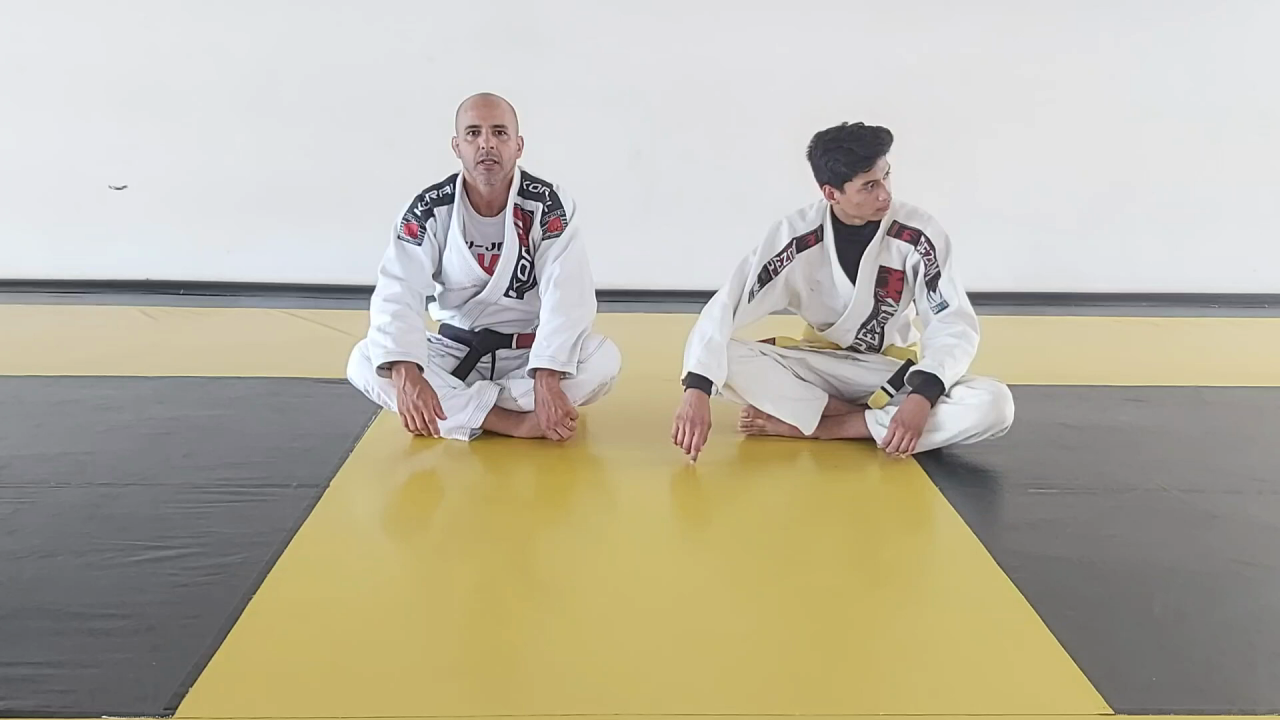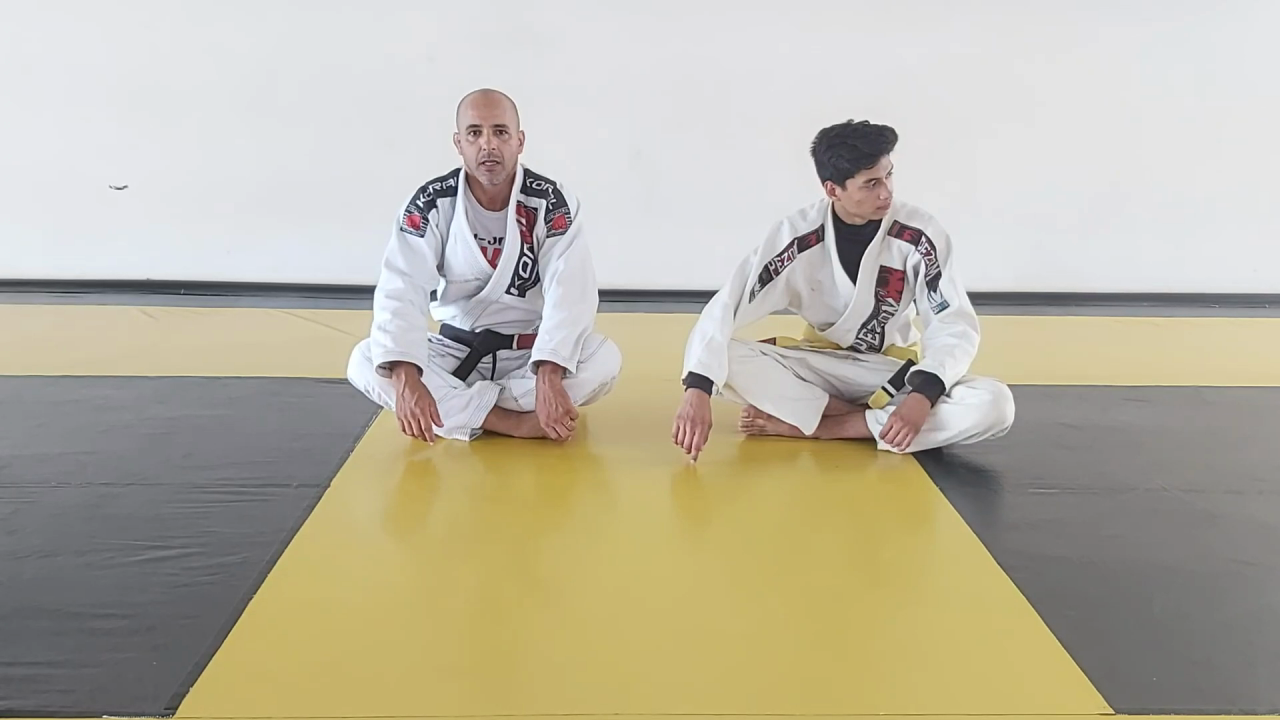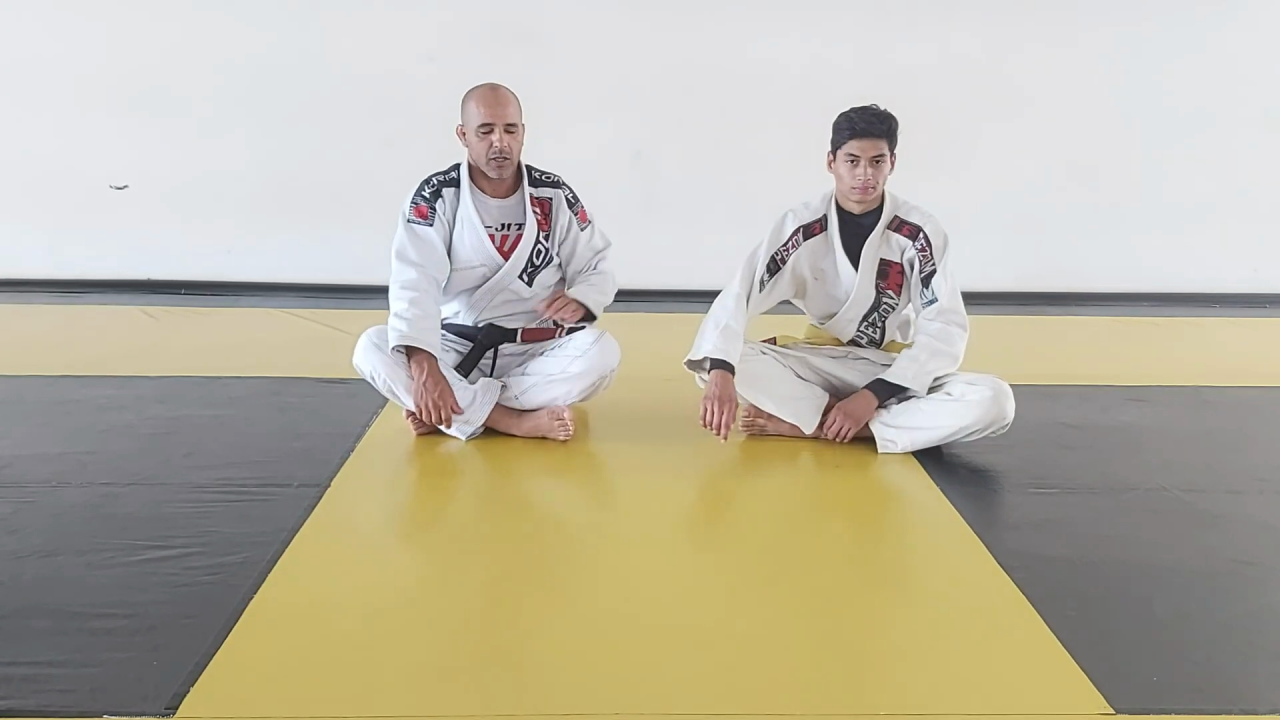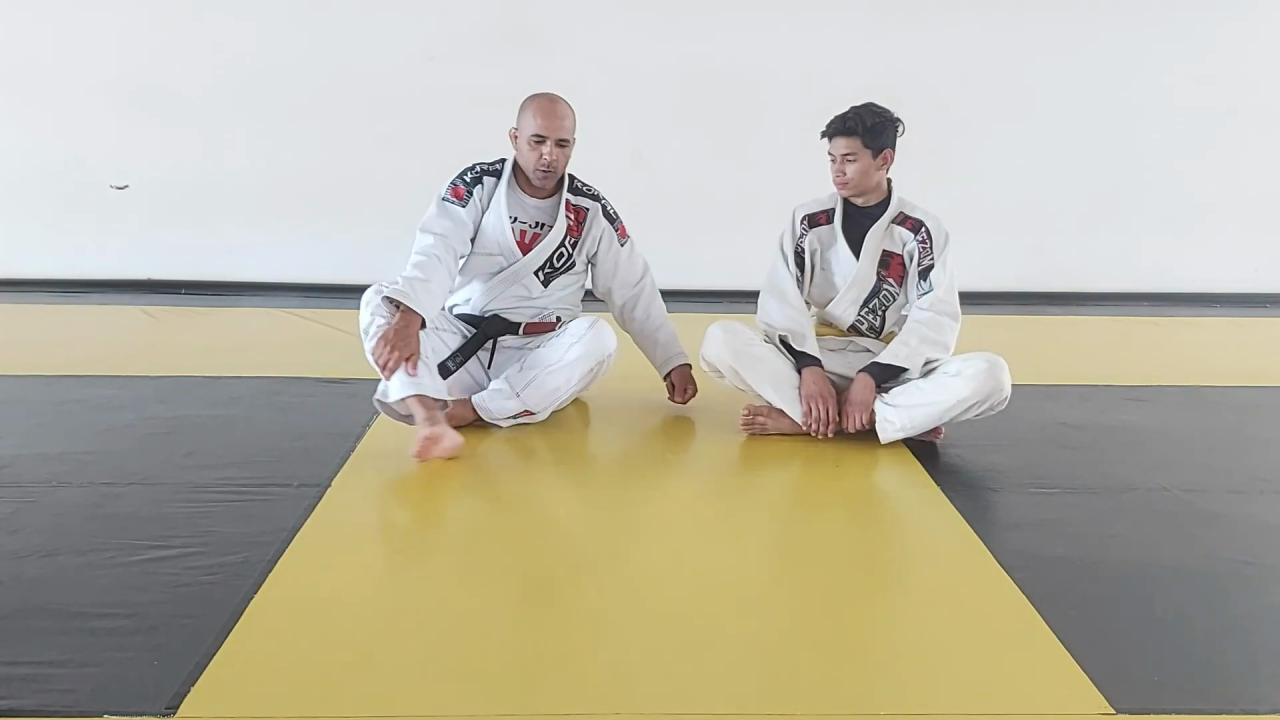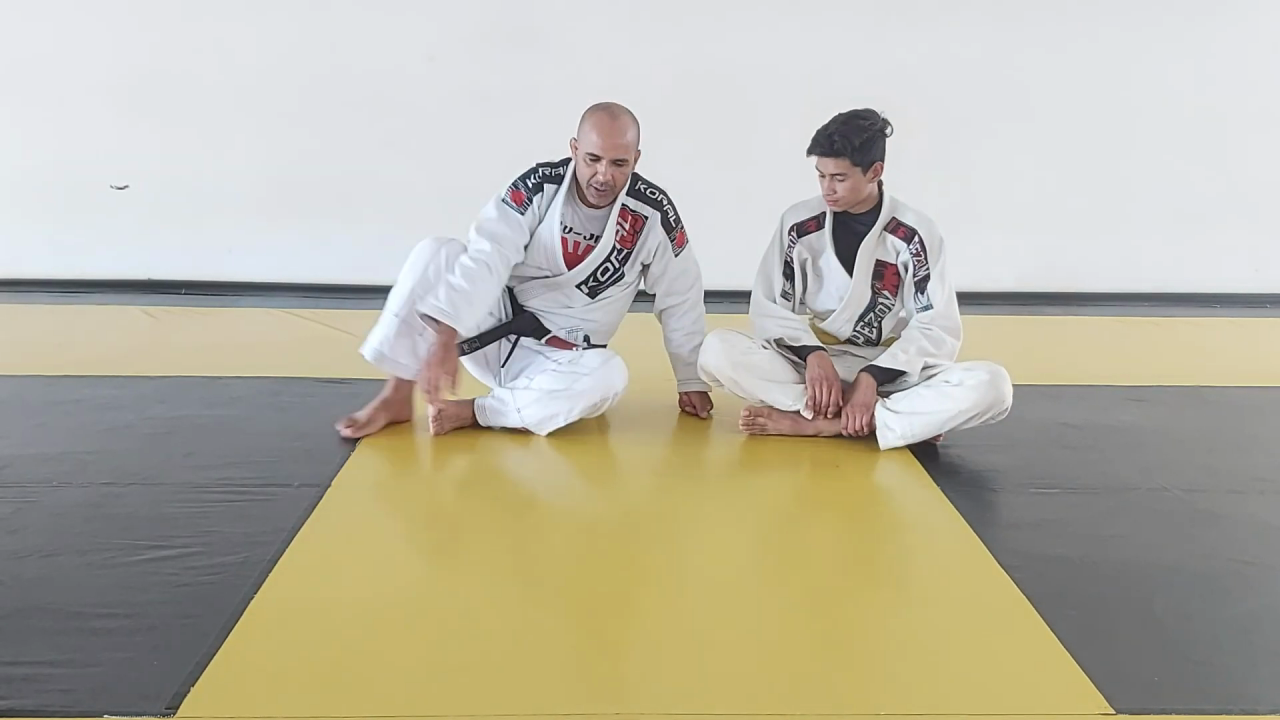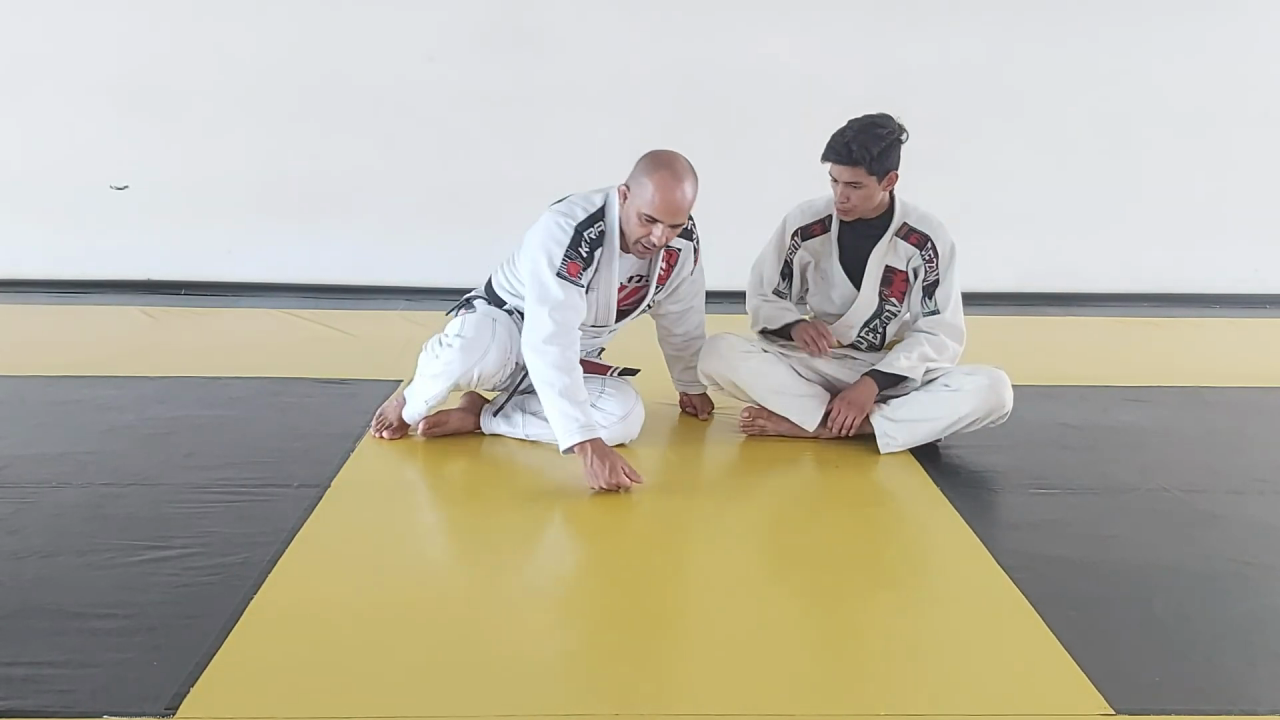
dt=0.7s
person 1, frame 1
left shoulder: (549, 205)
right shoulder: (429, 211)
left elbow: (567, 298)
right elbow: (397, 295)
left wrist: (547, 381)
right wrist: (407, 374)
left hip: (529, 351)
right hip: (456, 350)
left knee: (603, 360)
right knee: (364, 362)
left ankle: (457, 409)
right ankle: (516, 422)
person 1, frame 2
left shoulder: (553, 203)
right shoulder: (430, 204)
left elbow: (570, 295)
right elbow: (401, 291)
left wrist: (549, 378)
right wrist: (407, 379)
left hip: (531, 352)
right hip: (457, 350)
left knee: (603, 359)
right knee: (366, 362)
left ankle: (455, 411)
right ankle: (514, 422)
person 1, frame 3
left shoulder: (555, 196)
right shoulder: (435, 197)
left elbow: (595, 269)
right elbow: (413, 285)
left wrist: (578, 300)
right wrist: (424, 366)
left hip: (536, 352)
right hip: (458, 348)
left knee: (602, 352)
right knee: (372, 349)
left ankle: (453, 413)
right ankle: (514, 420)
person 1, frame 4
left shoulder: (591, 209)
right shoulder: (476, 185)
left elbow: (634, 291)
right elbow: (434, 256)
left wrist: (674, 362)
right wrist: (408, 318)
left hip: (540, 356)
right hip: (464, 346)
left knee: (597, 339)
right knee: (379, 302)
left ankle: (469, 411)
right ankle: (431, 420)
person 1, frame 5
left shoulder: (655, 213)
right shoulder: (536, 185)
left elbow: (680, 300)
right elbow: (483, 261)
left wrist: (691, 381)
right wrist: (445, 337)
left hip: (563, 358)
right hip: (497, 329)
left knee: (608, 377)
right knee: (438, 253)
left ankle: (475, 412)
right ankle: (398, 394)
person 1, frame 6
left shoulder: (682, 241)
right shoulder: (565, 230)
left elbow: (681, 314)
right elbow: (548, 346)
left wrist: (691, 385)
right wrist: (589, 447)
left hip: (576, 360)
right hip: (507, 330)
left knee: (625, 417)
right knee: (473, 349)
left ankle: (478, 416)
right ankle: (411, 405)
person 2, frame 1
left shoulder: (918, 234)
right shoulder: (796, 235)
left elbow: (953, 324)
right elbow: (725, 308)
left wrist: (921, 398)
right wrist: (697, 392)
left hip: (891, 373)
right hip: (820, 368)
left knee: (993, 405)
right knee: (726, 360)
left ankle: (829, 427)
person 2, frame 2
left shoulder: (919, 234)
right shoulder: (796, 235)
left elbow: (954, 326)
right elbow: (725, 308)
left wrist: (922, 396)
right wrist: (698, 392)
left hip: (892, 373)
right hip: (819, 367)
left knee: (993, 404)
right knee: (726, 360)
left ankle: (806, 424)
person 2, frame 3
left shoulder: (920, 231)
right shoulder: (800, 226)
left elbow: (943, 328)
right elbow: (738, 297)
left wrist: (873, 395)
right wrist: (721, 374)
left hip: (891, 373)
right hip: (821, 364)
left knee: (994, 402)
right knee: (715, 367)
left ankle: (808, 423)
person 2, frame 4
left shoulder: (921, 229)
right shoulder: (808, 219)
left elbow: (934, 319)
right elbow: (781, 298)
left wrist: (871, 376)
right wrist: (809, 368)
left hip: (891, 366)
right hip: (820, 357)
left knee: (989, 376)
right knee: (720, 341)
left ankle: (806, 419)
person 2, frame 5
left shoulder: (916, 232)
right shoulder: (798, 222)
left elbow: (936, 327)
right elbow: (770, 307)
left wrist: (872, 377)
right wrist: (812, 354)
left hip: (891, 367)
right hip: (816, 360)
left knee: (991, 386)
right knee: (717, 351)
left ankle: (818, 422)
person 2, frame 6
left shoulder: (926, 237)
right shoulder: (804, 222)
left elbow: (939, 333)
right elbow: (763, 297)
left wrist: (873, 383)
right wrist: (795, 325)
left hip: (893, 371)
right hip: (820, 362)
left knee: (993, 391)
right knee: (718, 356)
left ankle: (812, 422)
